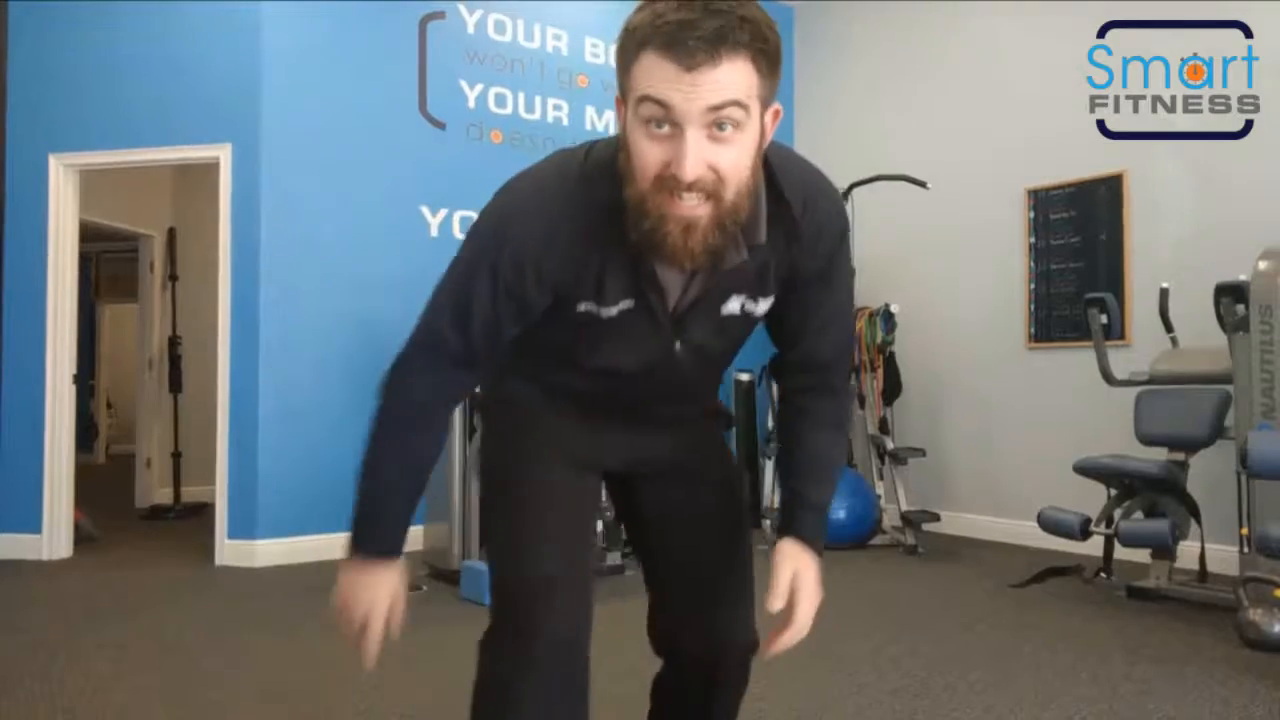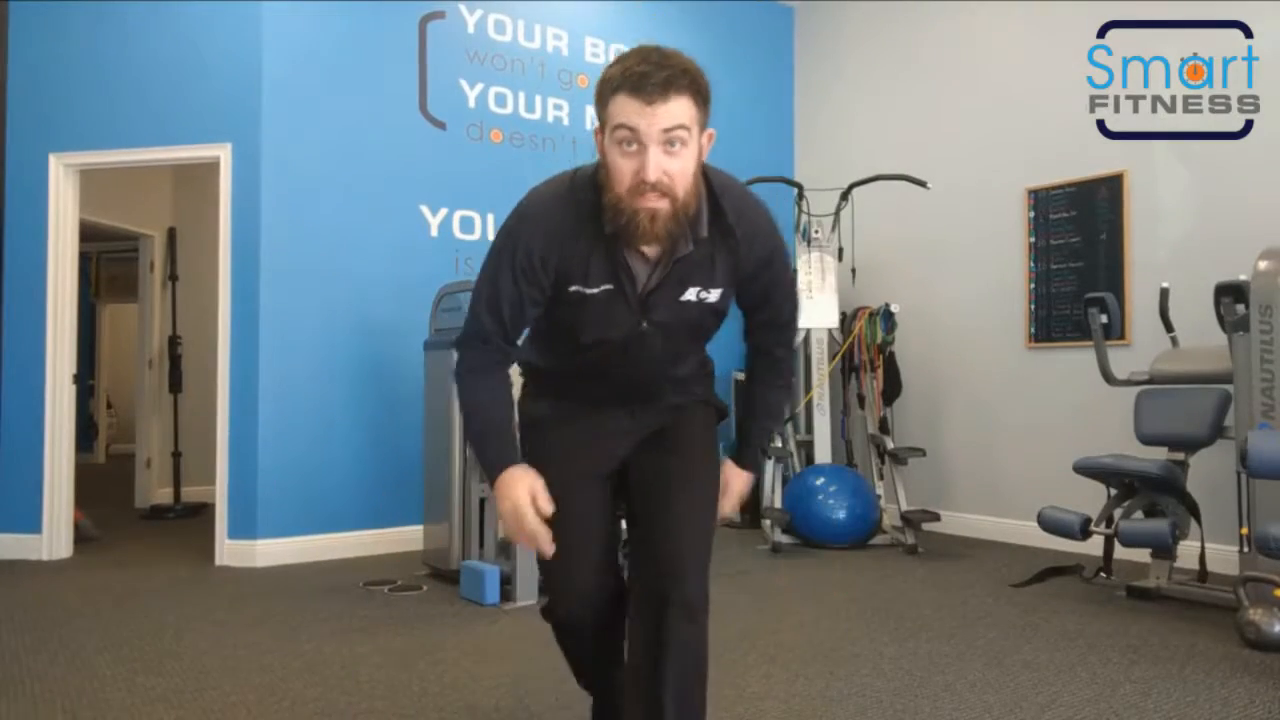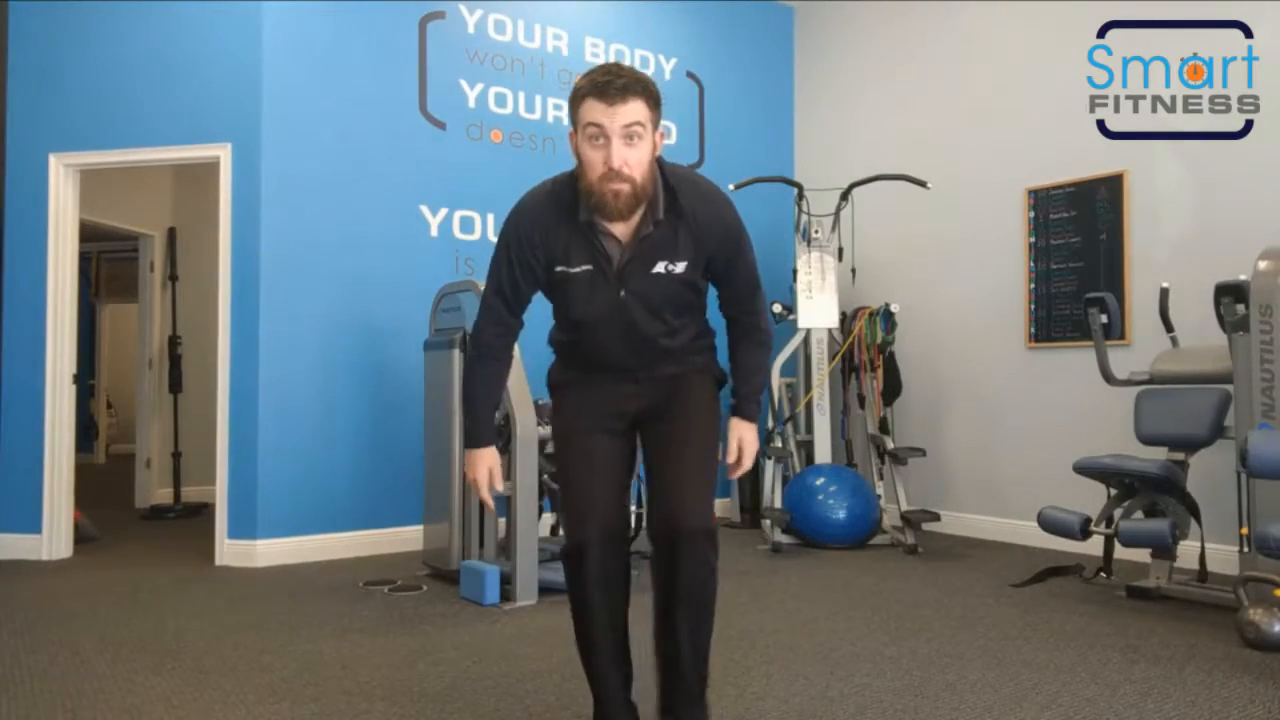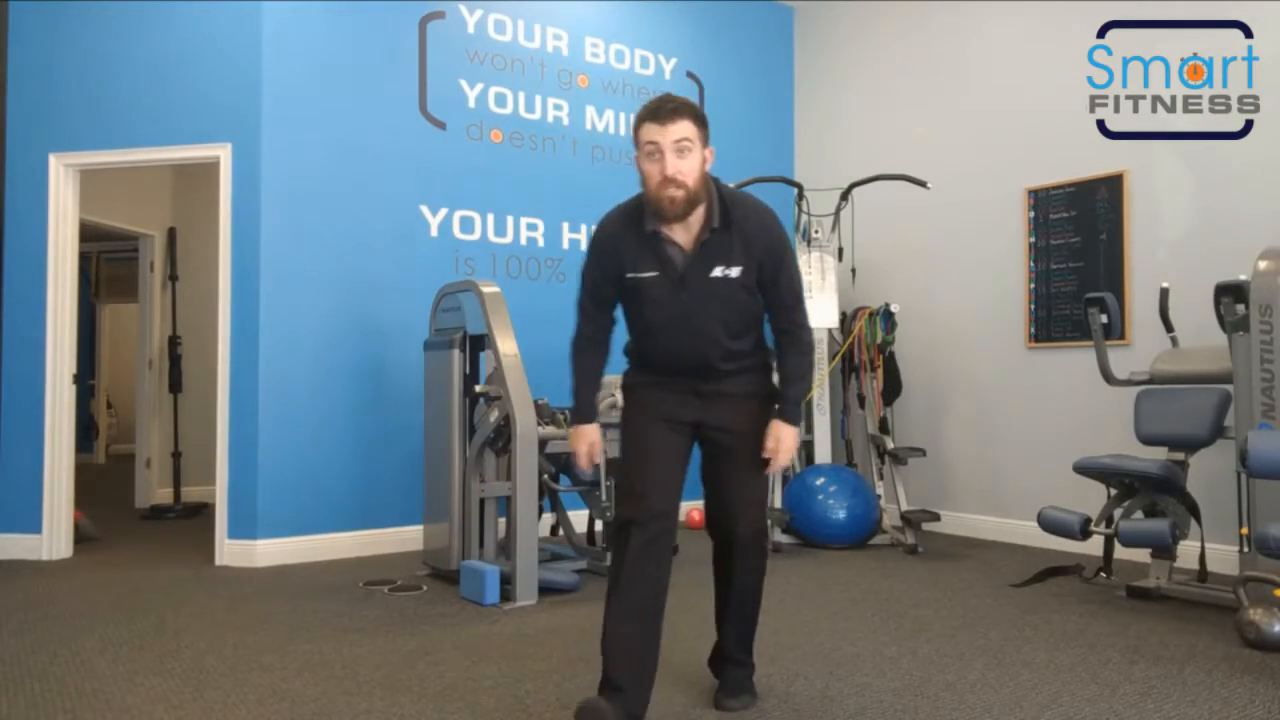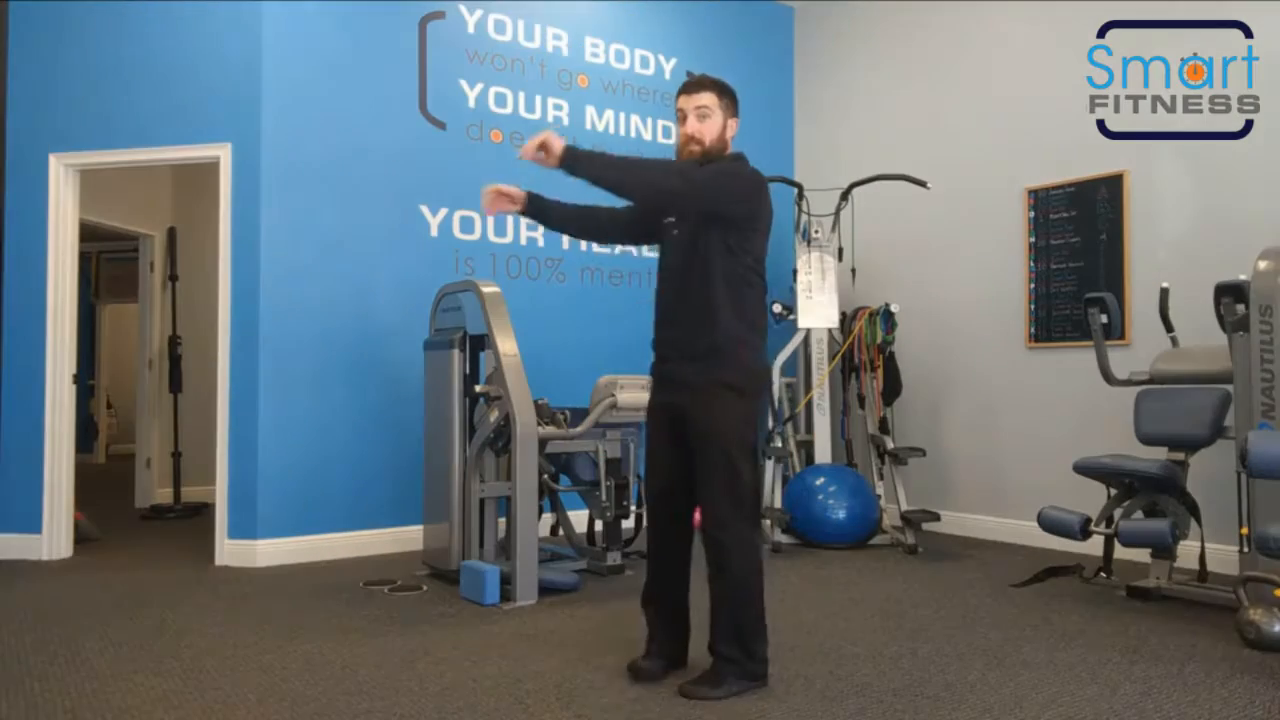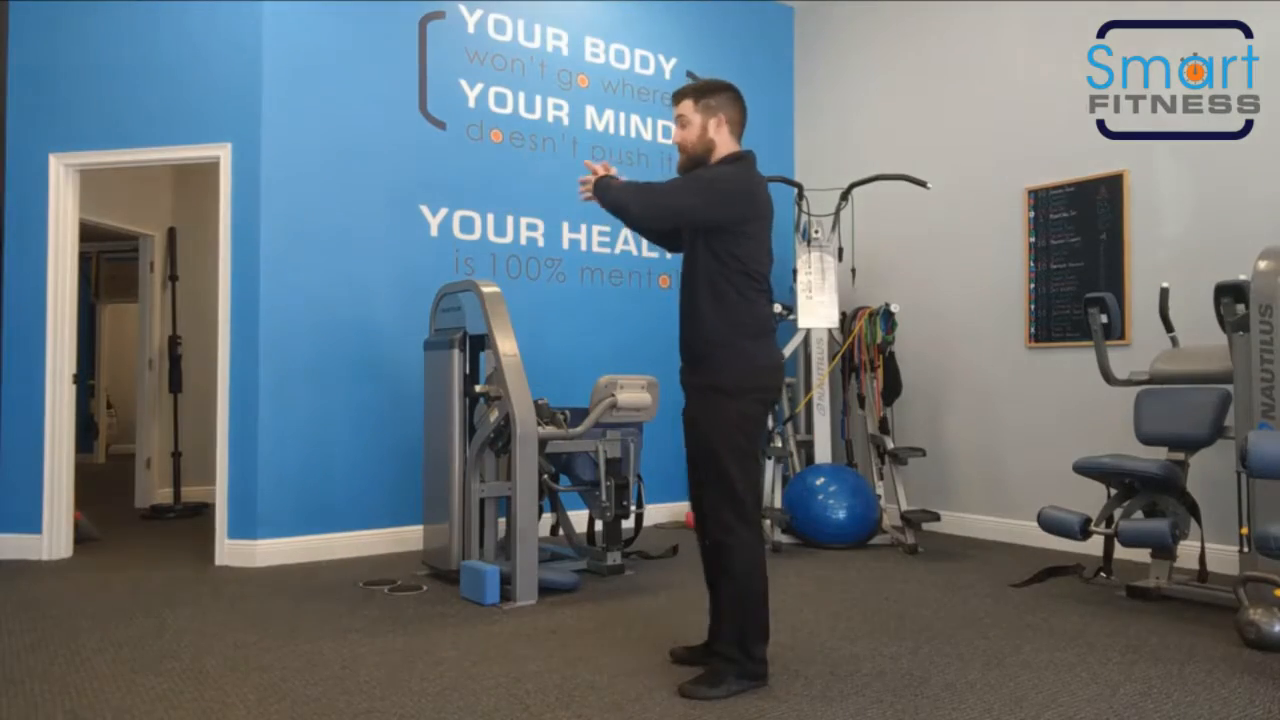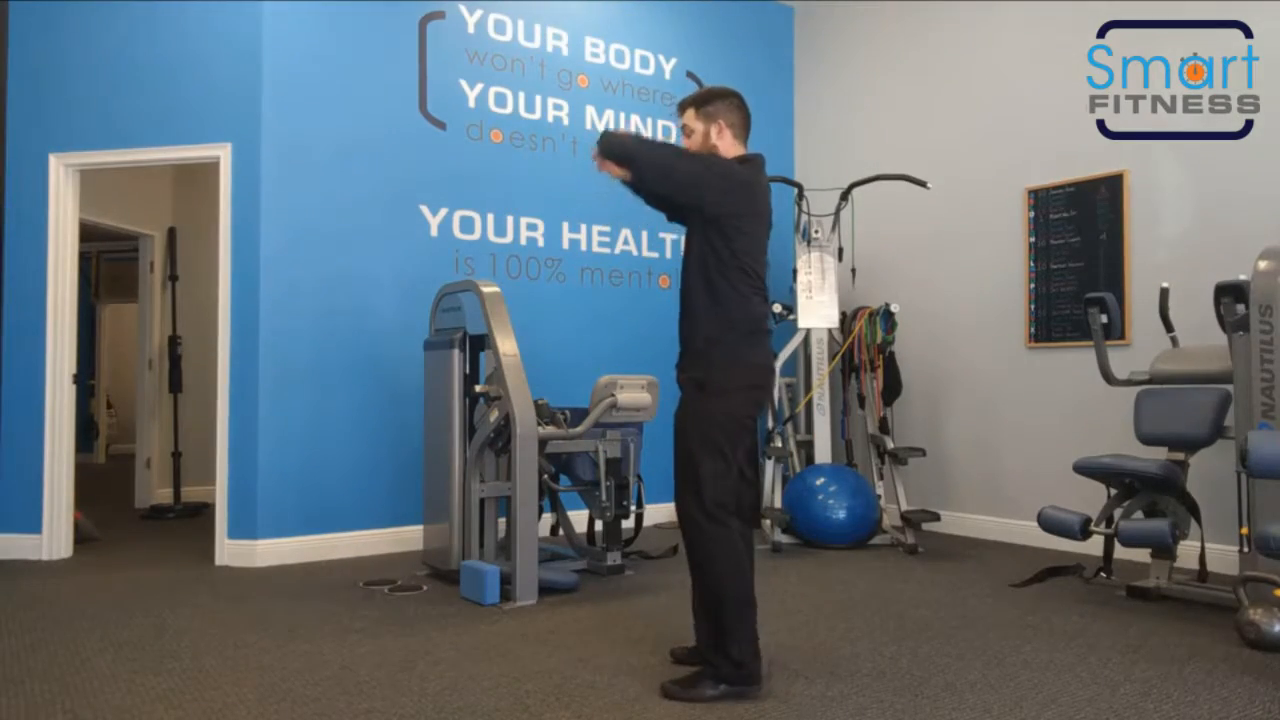
dt=0.5s
person 1, frame 1
left shoulder: (809, 214)
right shoulder: (542, 212)
left elbow: (815, 379)
right elbow: (429, 375)
left wrist: (803, 533)
right wrist: (376, 546)
left hip: (679, 422)
right hip: (544, 415)
left knee: (716, 640)
right knee: (543, 630)
person 1, frame 2
left shoulder: (746, 226)
right shoulder: (546, 218)
left elbow: (772, 346)
right elbow: (483, 349)
left wrist: (747, 456)
right wrist: (503, 465)
left hip: (676, 410)
right hip: (566, 411)
left knee: (675, 594)
right knee: (579, 603)
person 1, frame 3
left shoulder: (704, 207)
right shoulder: (538, 216)
left elbow: (747, 311)
right elbow: (496, 326)
left wrist: (747, 410)
right wrist: (480, 435)
left hip: (682, 380)
right hip: (587, 385)
left knee: (686, 527)
right knee: (594, 540)
person 1, frame 4
left shoulder: (755, 225)
right shoulder: (616, 233)
left elbow: (792, 326)
right elbow: (593, 327)
left wrist: (788, 412)
right wrist: (584, 415)
left hip: (740, 393)
right hip: (656, 392)
left knee: (741, 533)
right knee: (643, 526)
left ankle: (734, 665)
person 1, frame 5
left shoulder: (741, 185)
right shoulder: (678, 199)
left elbow: (655, 179)
right elbow: (612, 224)
left wrist: (569, 154)
right wrist: (531, 205)
left hip: (729, 382)
right hip: (674, 377)
left knee: (728, 519)
right knee: (665, 512)
left ankle: (742, 661)
right ankle: (667, 644)
person 1, frame 6
left shoulder: (735, 185)
right shoulder: (717, 187)
left elbow: (650, 203)
right elbow: (672, 231)
left wrist: (606, 186)
right wrist: (614, 194)
left hip: (737, 379)
right hip: (715, 375)
left knee: (731, 517)
right knee: (712, 513)
left ankle: (744, 660)
right ankle: (728, 640)
person 1, frame 7
left shoulder: (730, 181)
right shoulder: (733, 185)
left elbow: (634, 149)
right elbow: (675, 200)
left wrist: (616, 148)
right wrist: (628, 174)
left hip: (723, 374)
right hip: (732, 369)
left knee: (709, 514)
right knee: (727, 511)
left ankle: (733, 667)
right ankle: (726, 644)
